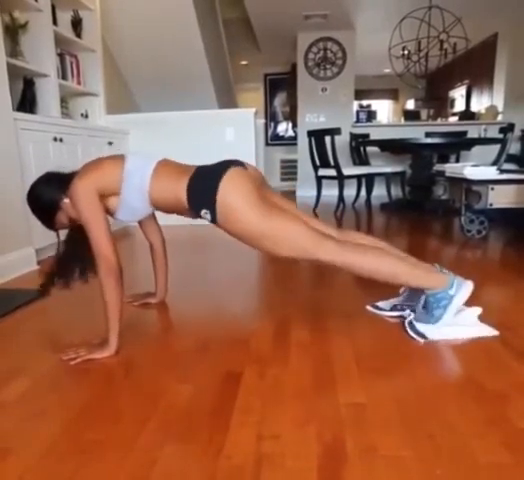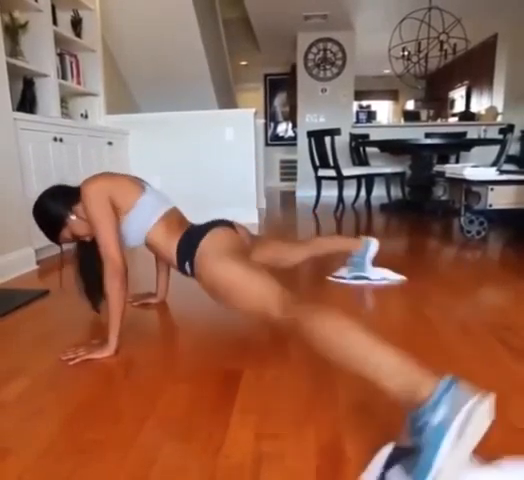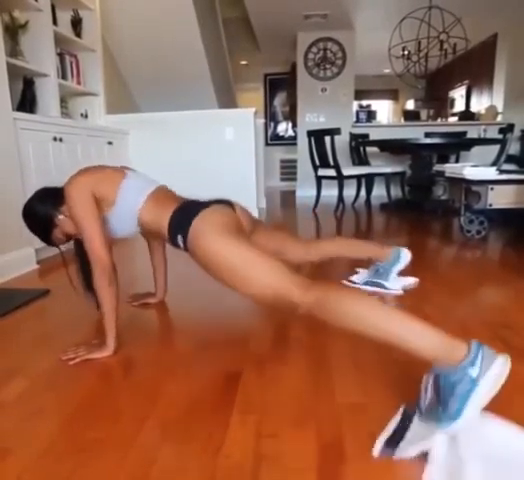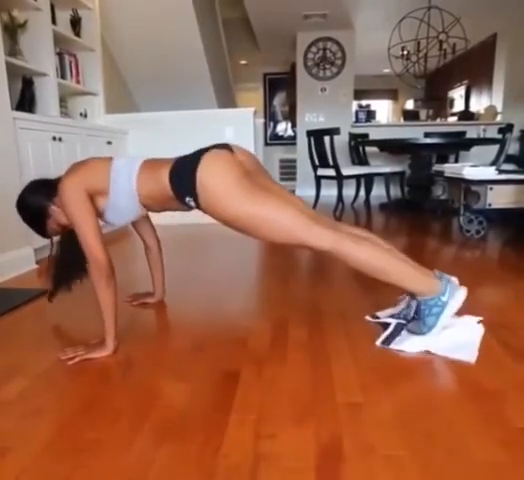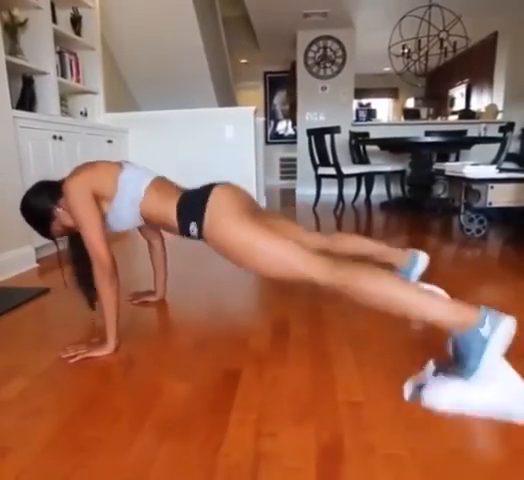
dt=0.5s
person 1, frame 1
left shoulder: (83, 188)
right shoulder: (111, 185)
left elbow: (108, 263)
right elbow: (154, 234)
left wrist: (110, 342)
right wrist: (159, 293)
left hip: (220, 192)
right hip: (231, 177)
left knee: (326, 250)
right knee: (330, 235)
left ankle: (443, 285)
right ankle: (426, 270)
person 1, frame 2
left shoulder: (94, 189)
right shoulder: (118, 190)
left elbow: (115, 264)
left wrist: (111, 343)
right wrist: (159, 292)
left hip: (209, 249)
right hip: (221, 233)
left knee: (289, 311)
right knee: (297, 250)
right ankle: (358, 245)
person 1, frame 3
left shoulder: (78, 189)
right shoulder: (104, 185)
left elbow: (103, 266)
right elbow: (155, 230)
left wrist: (109, 341)
right wrist: (159, 292)
left hip: (201, 226)
right hip: (223, 212)
left knee: (302, 293)
right knee: (305, 250)
left ankle: (461, 360)
right ankle: (386, 255)
person 1, frame 4
left shoulder: (72, 188)
right shoulder: (101, 188)
left elbow: (100, 264)
right elbow: (148, 234)
left wrist: (108, 342)
right wrist: (158, 292)
left hip: (207, 175)
right hip: (217, 164)
left knee: (322, 237)
right knee: (324, 225)
left ankle: (436, 291)
right ankle: (425, 280)
person 1, frame 5
left shoulder: (77, 187)
right shoulder: (103, 185)
left elbow: (103, 264)
right elbow: (152, 231)
left wrist: (109, 340)
right wrist: (158, 291)
left hip: (210, 213)
right hip: (217, 201)
left knee: (326, 272)
right knee: (316, 241)
left ankle: (473, 324)
right ankle: (405, 260)
